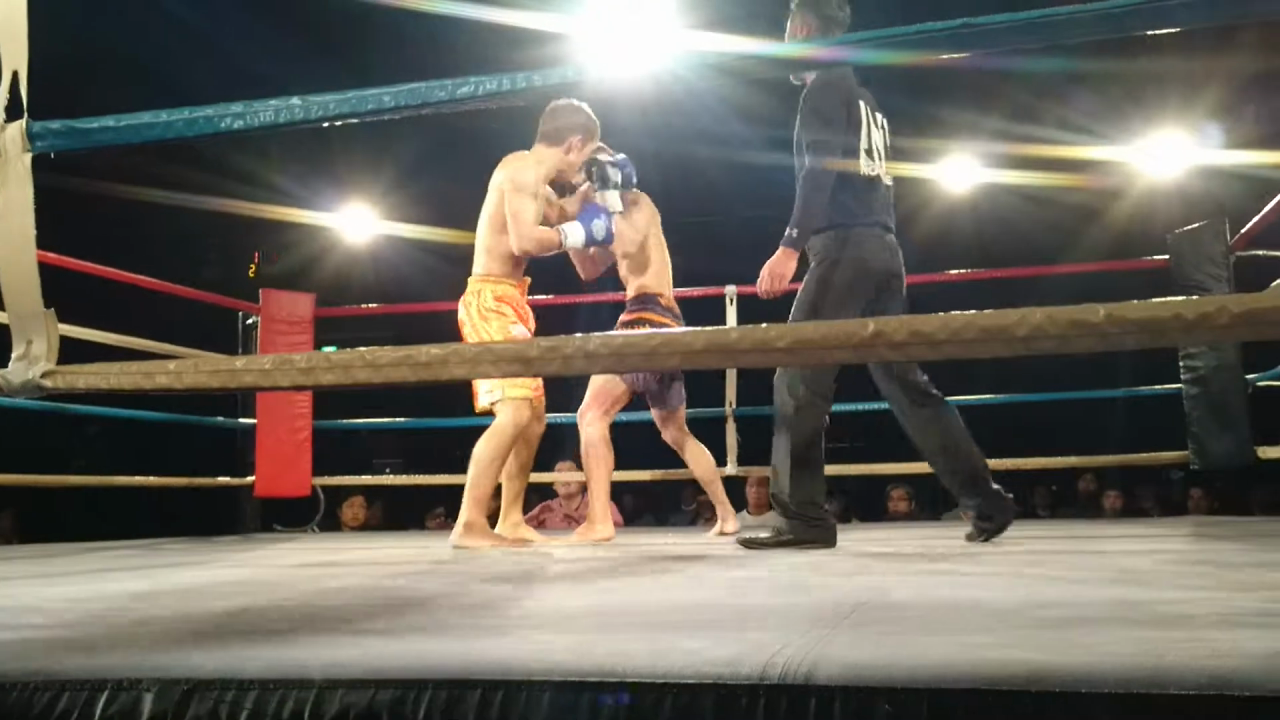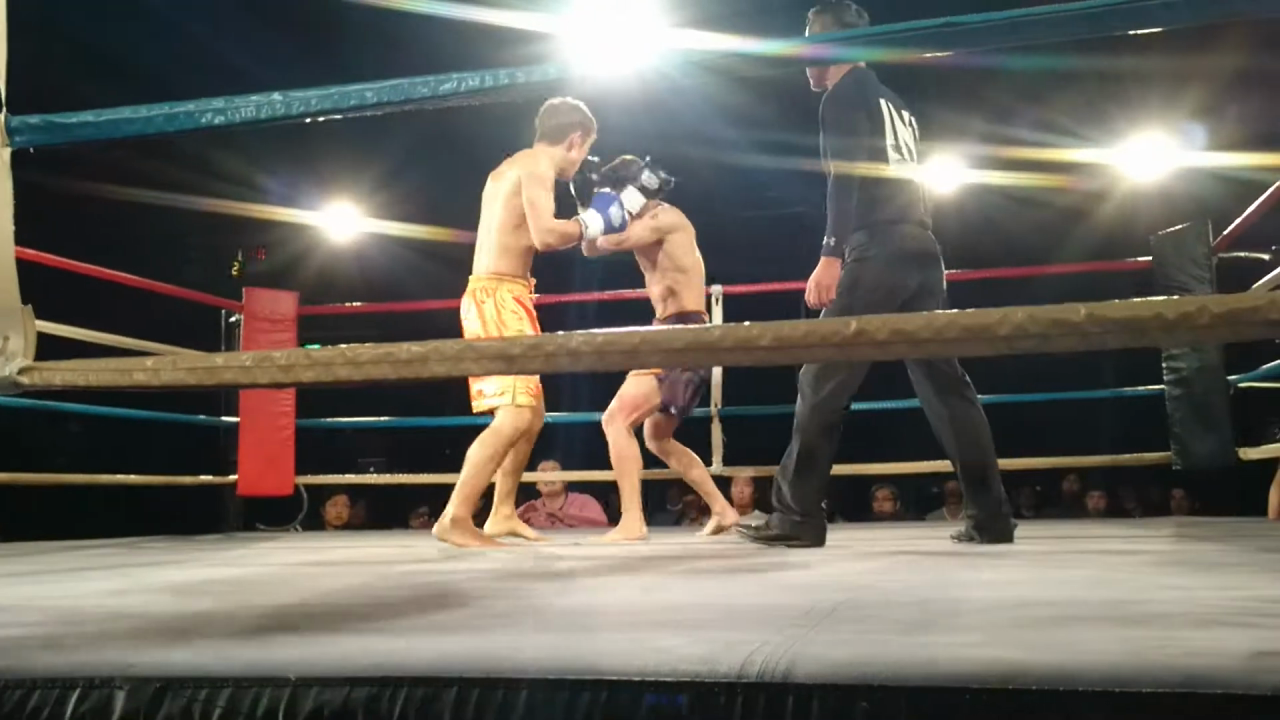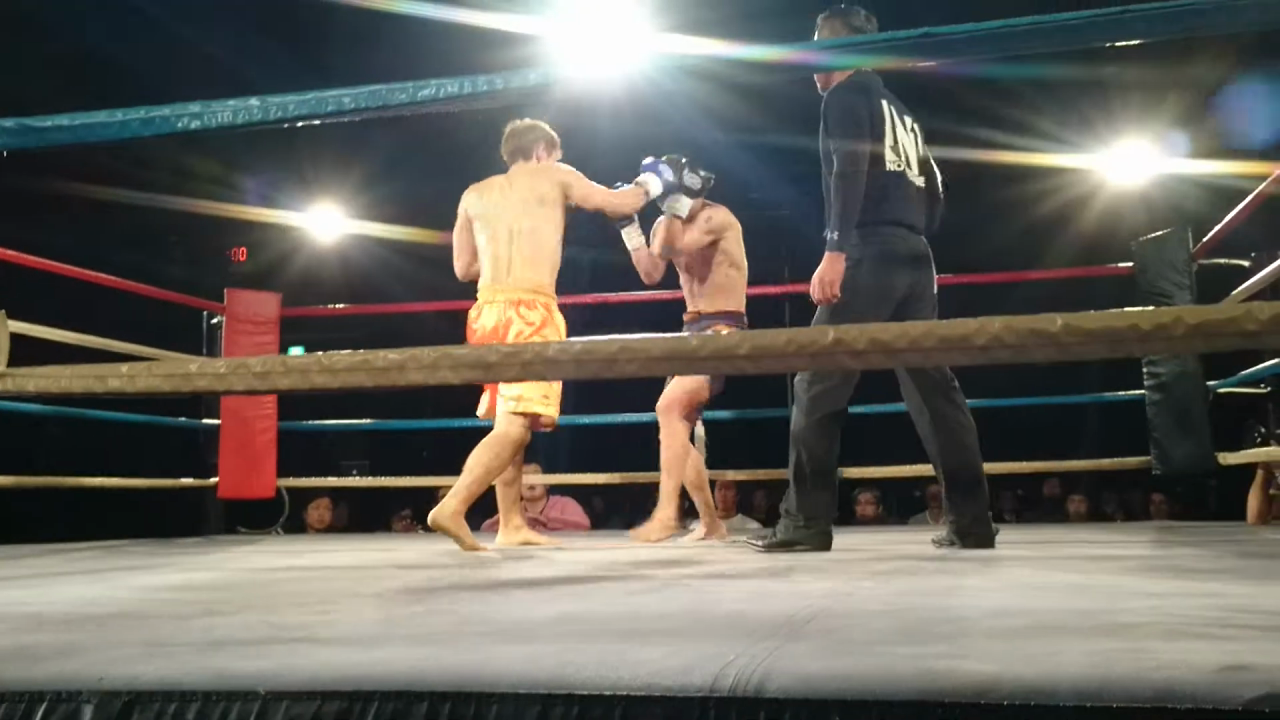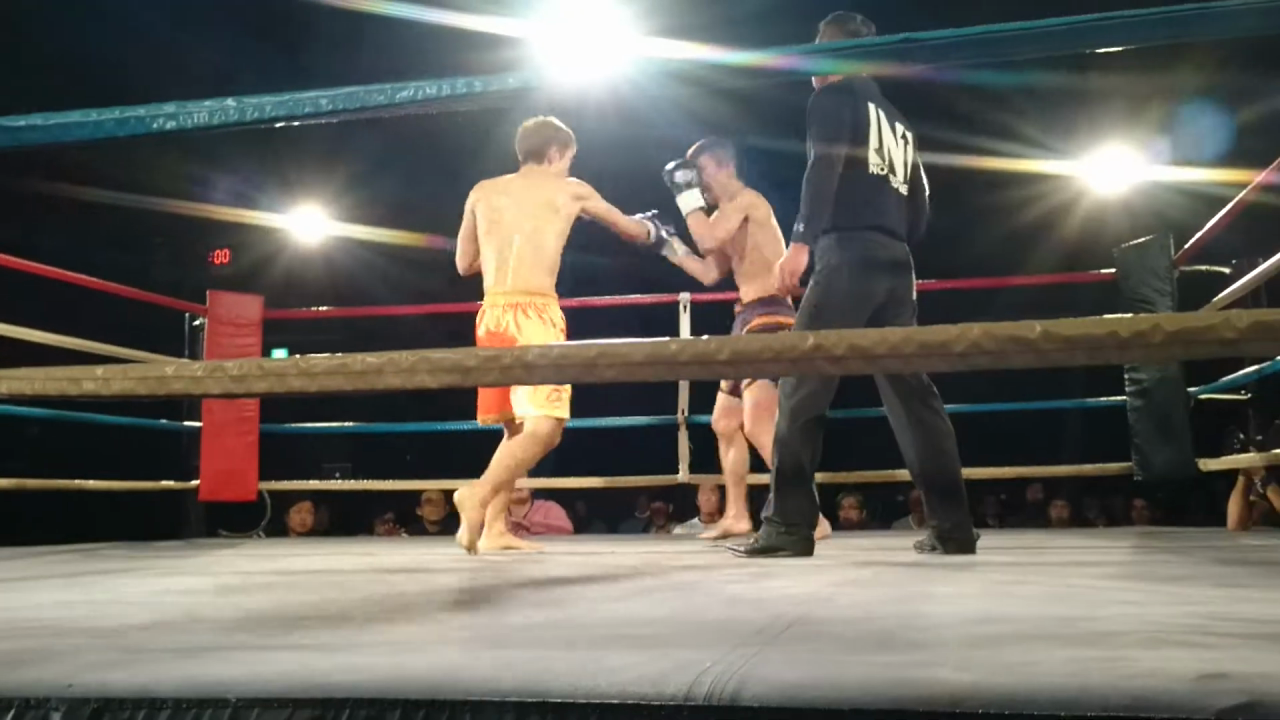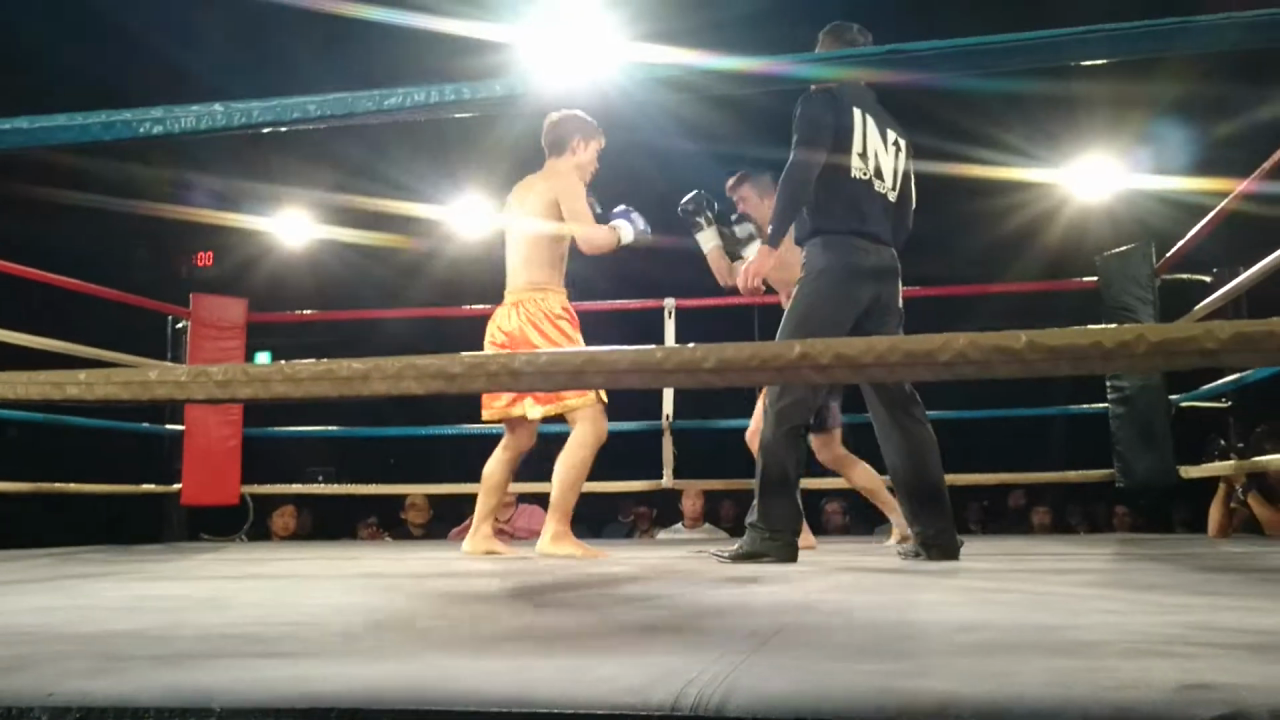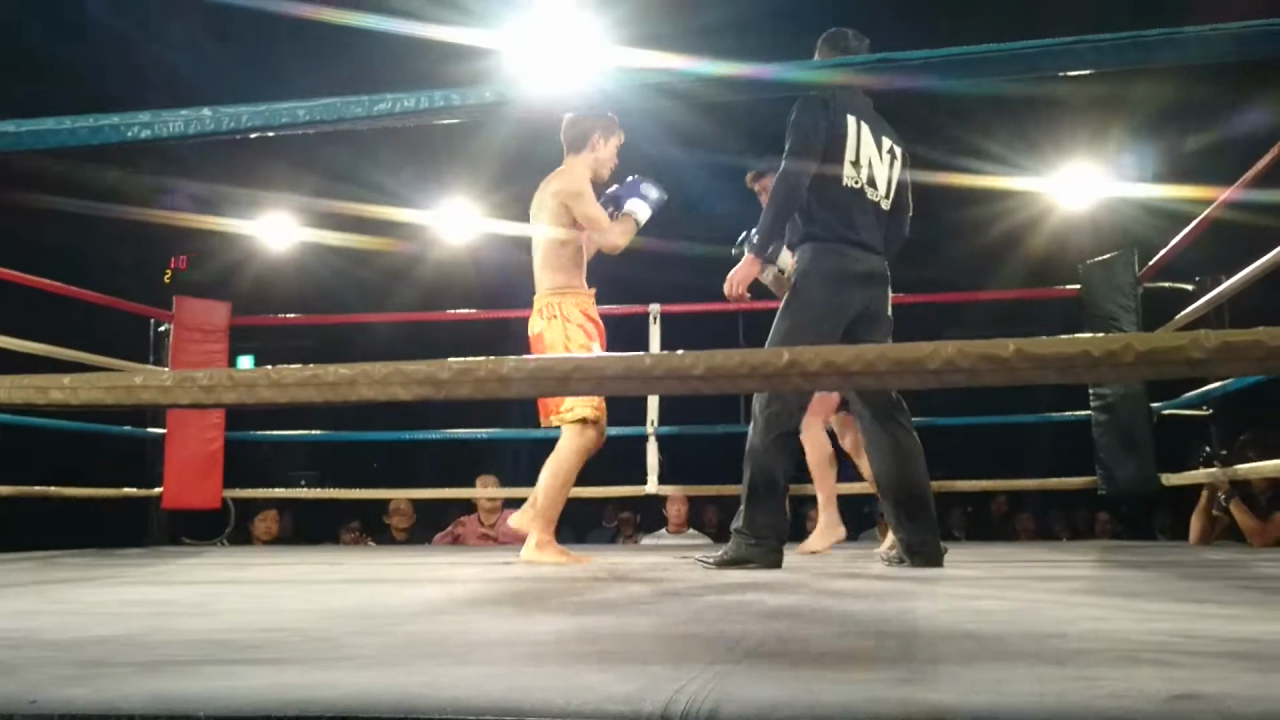
dt=0.2s
person 1, frame 1
left shoulder: (824, 90)
right shoulder: (865, 101)
left elbow: (817, 174)
left wrist: (789, 247)
left hip: (843, 247)
right hip: (882, 248)
left knee: (797, 381)
right knee: (904, 382)
left ankle: (802, 517)
right ankle: (985, 499)
person 1, frame 2
left shoulder: (844, 97)
right shoulder: (892, 102)
left elbow: (848, 179)
left wrist: (830, 256)
left hip: (879, 248)
right hip: (920, 249)
left knee: (824, 379)
right knee: (944, 383)
left ankle: (798, 515)
right ankle: (989, 514)
person 1, frame 3
left shoulder: (846, 96)
right shoulder: (900, 110)
left elbow: (848, 173)
right elbow: (932, 190)
left wrist: (834, 251)
left hip: (872, 252)
right hip: (915, 256)
left knee: (819, 384)
right knee: (933, 387)
left ankle: (806, 522)
right ankle: (970, 519)
person 1, frame 4
left shoulder: (833, 98)
right shoulder: (896, 119)
left elbow: (824, 168)
right elbow: (918, 205)
left wrist: (800, 242)
left hip: (849, 254)
right hip: (896, 261)
left knee: (801, 388)
right knee: (911, 392)
left ankle: (788, 526)
right ankle: (951, 526)
person 1, frame 5
left shoulder: (821, 101)
right shoulder: (893, 129)
left elbow: (801, 171)
right elbow: (904, 215)
left wrist: (769, 244)
left hip: (835, 259)
right hip: (883, 267)
left knee: (788, 393)
right knee: (895, 399)
left ankle: (772, 532)
right ankle: (935, 533)
person 1, frame 6
left shoulder: (816, 107)
right shoulder: (889, 136)
left elbow: (793, 179)
right elbow: (900, 225)
left wrist: (755, 252)
left hip: (824, 266)
right hip: (874, 275)
left knee: (776, 399)
right knee: (881, 407)
left ankle: (758, 538)
right ankle: (920, 540)
person 2, frame 1
left shoulder: (527, 168)
right shoulder: (522, 169)
left elbow: (553, 217)
right elbow: (523, 242)
left wrist: (586, 196)
right wrist: (580, 232)
left hip: (509, 301)
right hip: (490, 300)
left knee: (532, 414)
right knee: (514, 413)
left ankle: (511, 520)
right ankle: (470, 524)
person 2, frame 2
left shoulder: (507, 169)
right shoulder: (537, 165)
right elbow: (543, 237)
right wrist: (594, 221)
left hip: (503, 298)
right hip: (498, 298)
left knee: (531, 414)
right knee: (515, 416)
left ankle: (503, 513)
right ankle: (455, 520)
person 2, frame 3
left shoulder: (474, 195)
right shoulder: (556, 176)
left elbow: (463, 268)
right elbow: (618, 204)
right wrist: (652, 183)
left hip: (487, 313)
right hip: (534, 312)
left knee: (514, 422)
right knee: (515, 425)
left ankle: (512, 524)
right ankle: (453, 507)
person 2, frame 4
left shoulder: (483, 193)
right shoulder: (570, 190)
left elbow: (465, 263)
right elbow: (628, 228)
right wrist: (660, 236)
left hip: (492, 315)
right hip: (535, 314)
left knee: (517, 426)
right knee: (543, 429)
left ankle: (494, 529)
right ankle: (478, 495)
person 2, frame 5
left shoulder: (522, 190)
right shoulder: (565, 182)
right elbow: (590, 241)
right wrist: (628, 228)
left hip: (510, 316)
right hip: (542, 312)
left knee: (519, 432)
right knee: (591, 423)
left ankle: (481, 531)
right ankle: (555, 532)
person 2, frame 6
left shoulder: (554, 187)
right shoulder: (571, 182)
right elbow: (611, 241)
left wrist: (611, 210)
right wrist: (639, 207)
left hip: (558, 315)
right hip: (565, 315)
left knee: (590, 430)
right knee: (580, 435)
left ankle: (533, 514)
right ankle: (540, 541)
person 3, frame 1
left shoulder: (636, 201)
right shoulder: (613, 213)
left elbow: (626, 247)
right elbow: (589, 270)
left wrist: (609, 192)
left hip: (647, 320)
right hip: (665, 324)
left knee: (591, 416)
right knee: (675, 433)
left ankle: (599, 520)
right ankle: (725, 514)
person 3, frame 2
left shoulder: (666, 218)
right shoulder: (642, 223)
left elbow: (610, 242)
right elbow: (592, 248)
left wrist: (638, 194)
left knee: (615, 420)
right knee: (658, 439)
left ankle: (632, 519)
right ankle: (722, 511)
person 3, frame 3
left shoulder: (718, 217)
right shoulder: (668, 224)
left elbow: (673, 249)
right elbow: (650, 273)
left wrist: (683, 199)
right wrist: (629, 223)
left hip: (723, 331)
right hip: (693, 330)
left knee: (669, 409)
right knee: (676, 431)
left ankle: (665, 514)
right ankle: (711, 520)
person 3, frame 4
left shoulder: (744, 199)
right shoulder: (731, 212)
left elbow: (706, 239)
right elbow: (710, 274)
left wrist: (686, 193)
left hip: (770, 318)
right hip: (751, 321)
left knee: (758, 424)
right knee: (724, 422)
right ankle: (737, 515)
person 3, frame 5
left shoulder: (794, 230)
left elbow: (786, 280)
right elbow: (728, 277)
left wrist: (751, 246)
right wrist: (703, 225)
left knee: (759, 436)
right knee: (831, 453)
right ankle: (899, 519)
person 3, frame 6
right shoulder: (790, 231)
right elbow: (783, 290)
left wrist: (783, 253)
right wrist: (762, 260)
left knee: (808, 419)
right knee: (851, 438)
left ankle: (828, 520)
